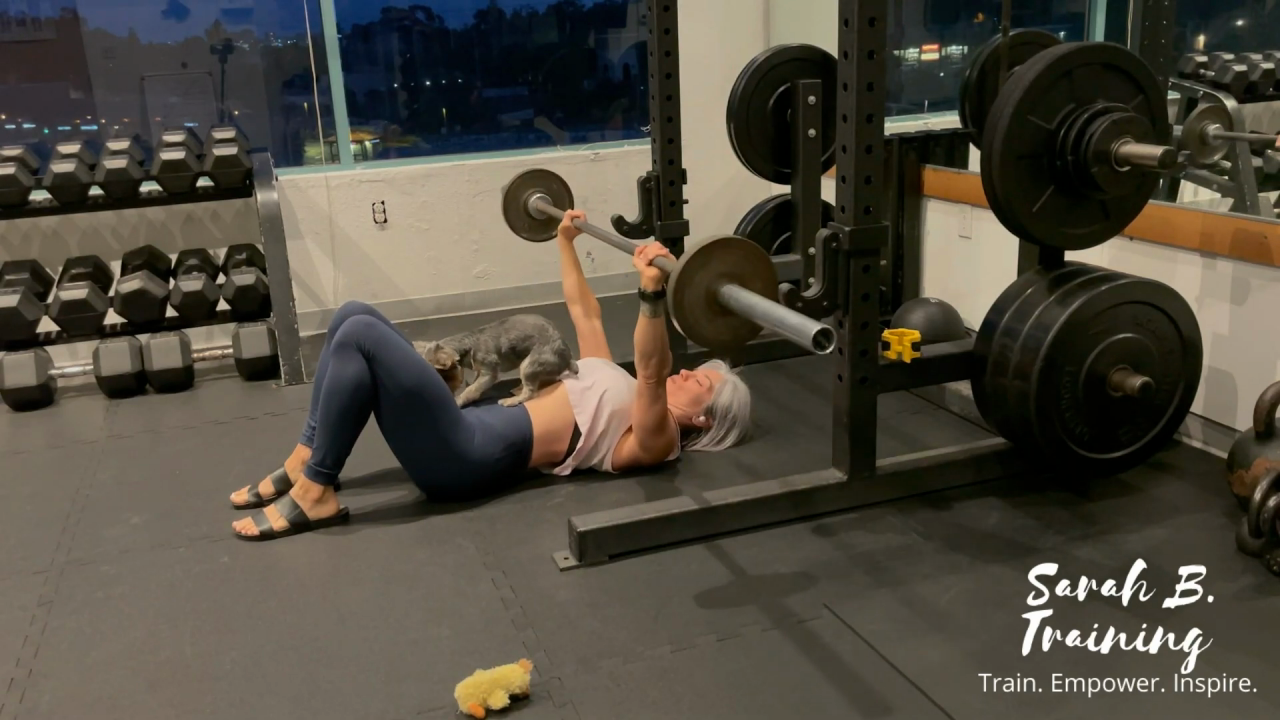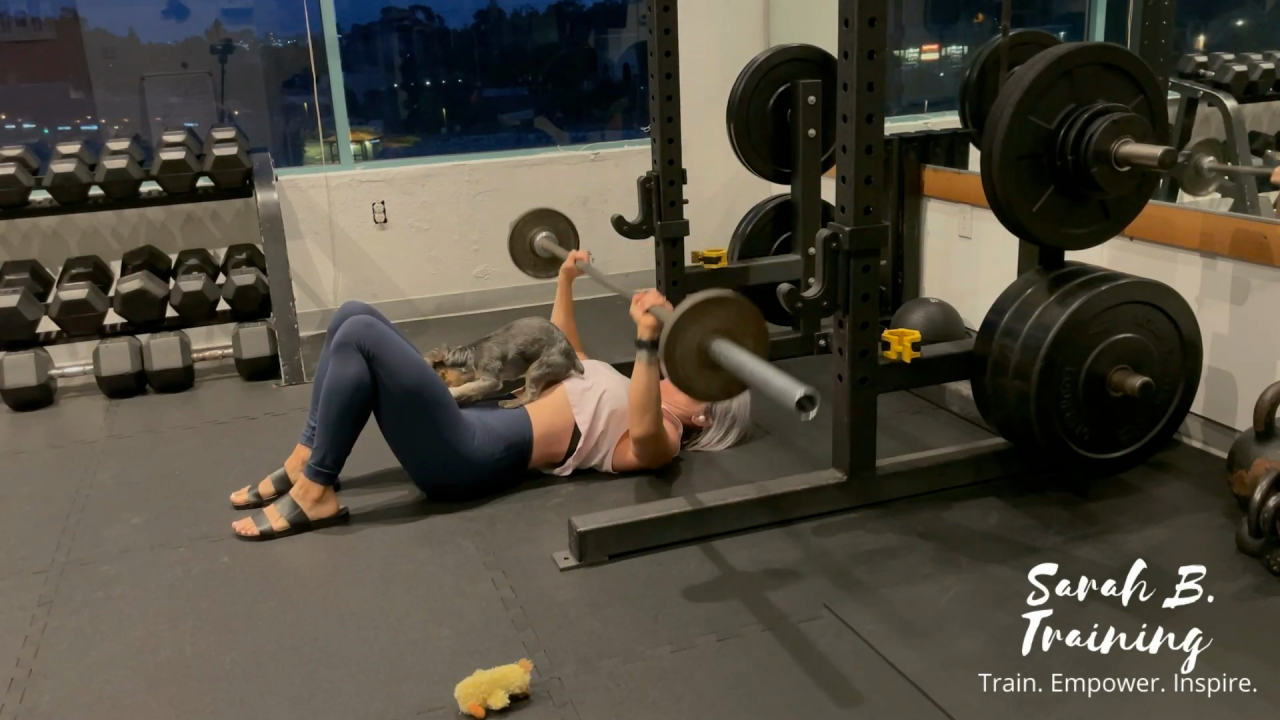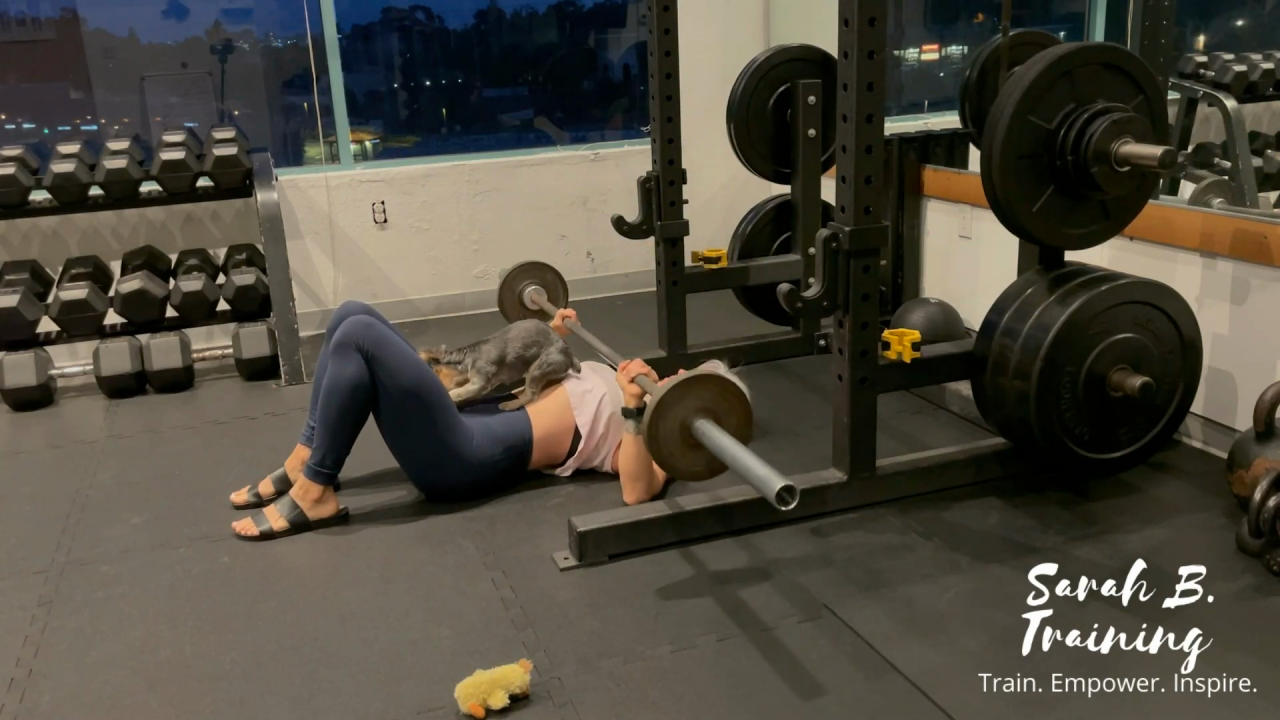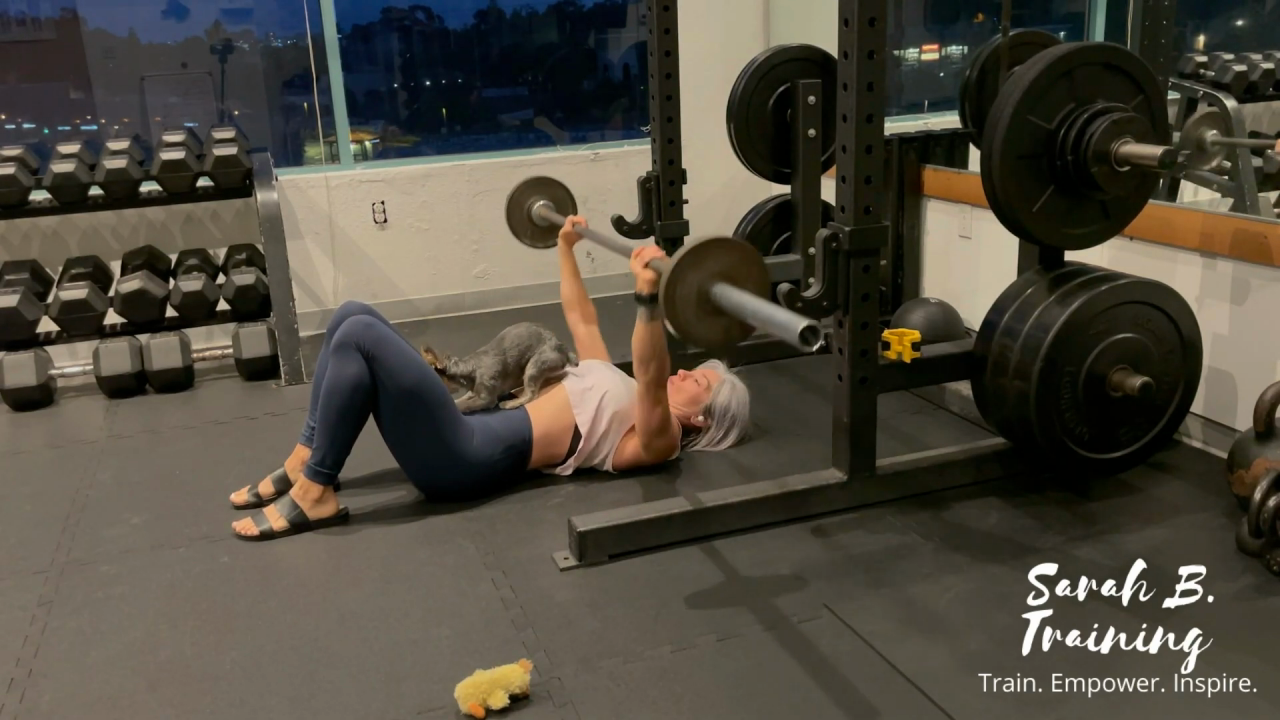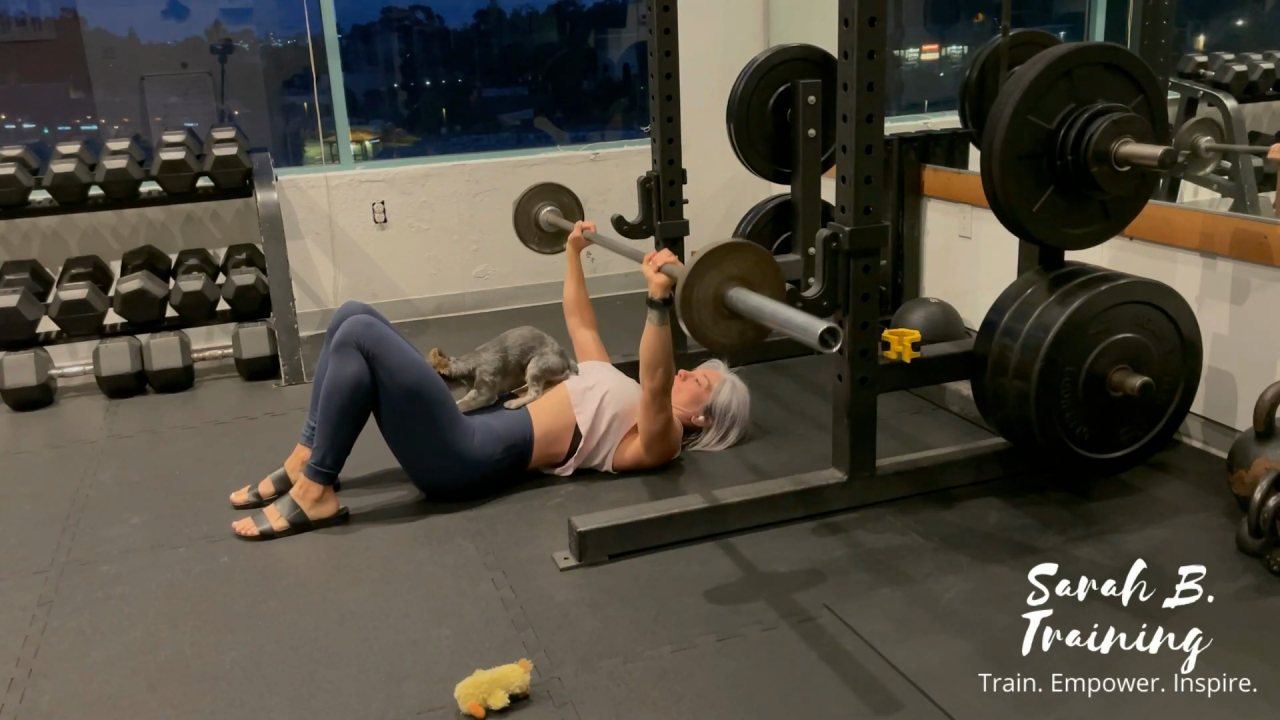
dt=0.5s
person 1, frame 1
left shoulder: (656, 437)
right shoulder: (621, 391)
left elbow: (651, 372)
right elbow: (584, 311)
left wrist: (652, 293)
right wrist: (565, 242)
left hip: (469, 457)
right hip: (471, 424)
left knee: (360, 336)
right knee: (354, 315)
left ankle: (315, 495)
right ankle: (302, 465)
person 1, frame 2
left shoulder: (662, 440)
right shoulder: (625, 392)
left elbow: (642, 429)
right elbow: (561, 345)
left wrist: (650, 338)
right wrist: (565, 281)
left hip: (468, 456)
right hip: (472, 424)
left knee: (360, 333)
right knee: (353, 316)
left ankle: (315, 495)
right ankle: (303, 464)
person 1, frame 3
right shoulder: (627, 385)
left elbow: (637, 492)
left wrist: (635, 407)
right wrist: (556, 338)
left hip: (467, 458)
right hip: (473, 421)
left knee: (359, 333)
right knee: (353, 314)
left ankle: (315, 495)
right ankle: (303, 464)
person 1, frame 4
left shoulder: (656, 439)
right shoulder: (622, 396)
left elbow: (651, 377)
right elbow: (580, 318)
left wrist: (648, 296)
right wrist: (566, 248)
left hip: (467, 458)
right hip: (467, 427)
left knee: (358, 335)
right knee: (353, 316)
left ankle: (314, 495)
right ankle: (303, 465)
person 1, frame 5
left shoulder: (659, 439)
right shoulder: (622, 396)
left elbow: (655, 382)
right elbow: (580, 322)
left wrist: (661, 300)
right wrist: (573, 252)
left hip: (467, 457)
right hip: (471, 421)
left knee: (359, 333)
right knee: (352, 316)
left ankle: (315, 494)
right ankle: (302, 463)
